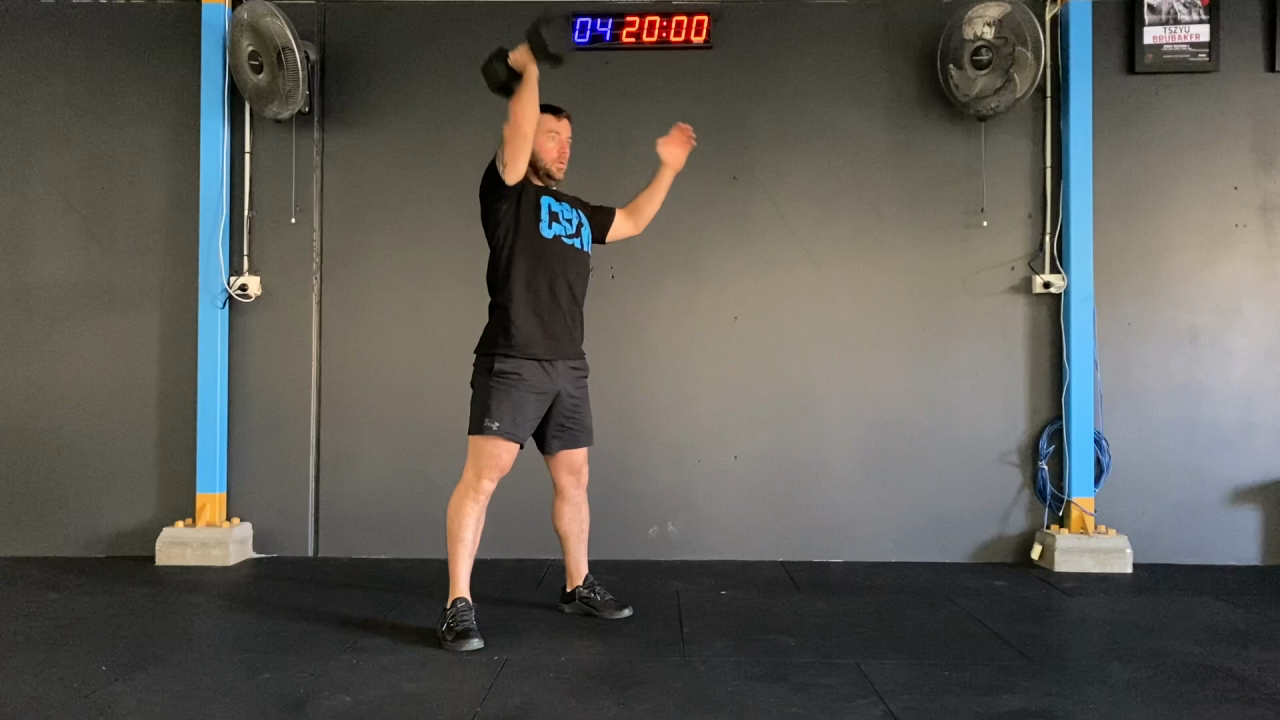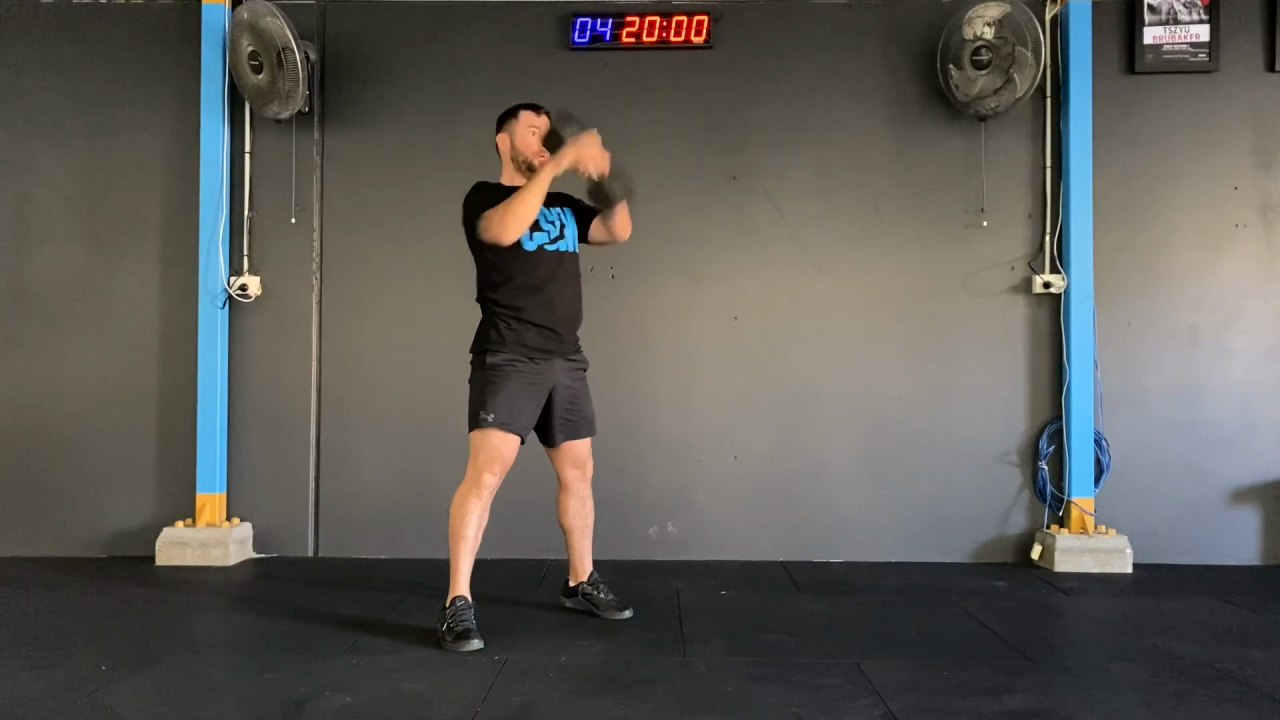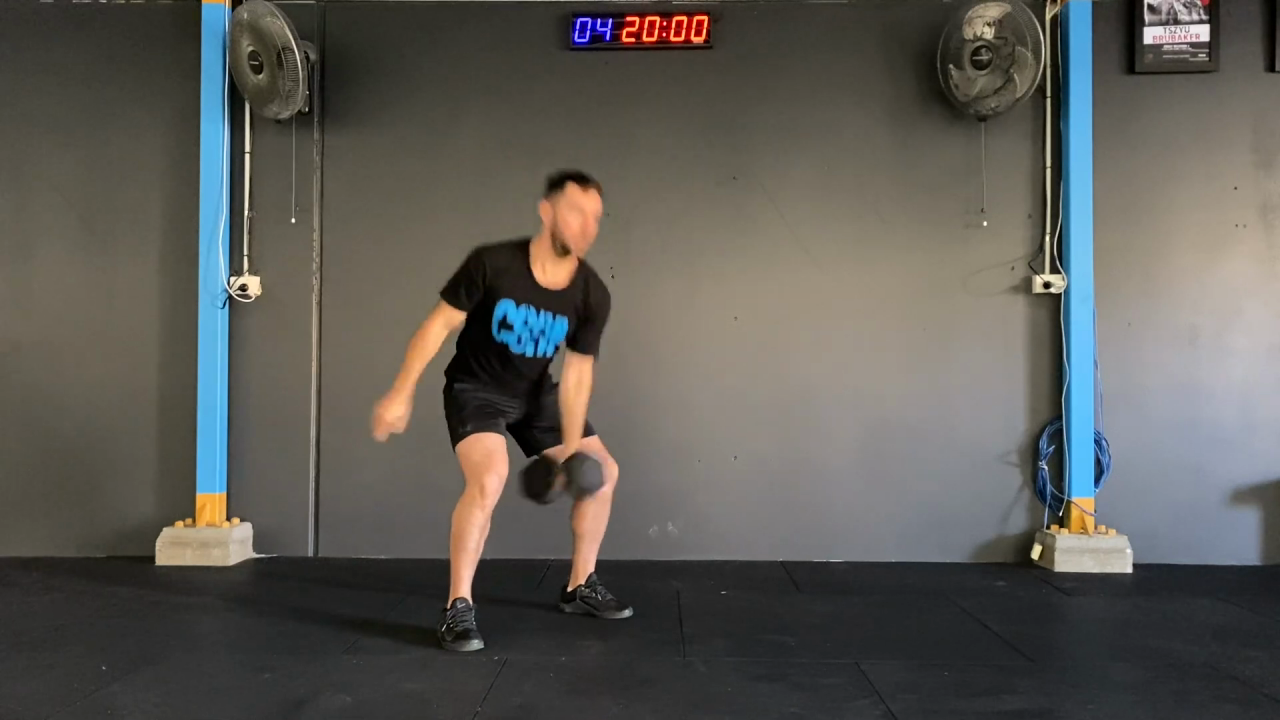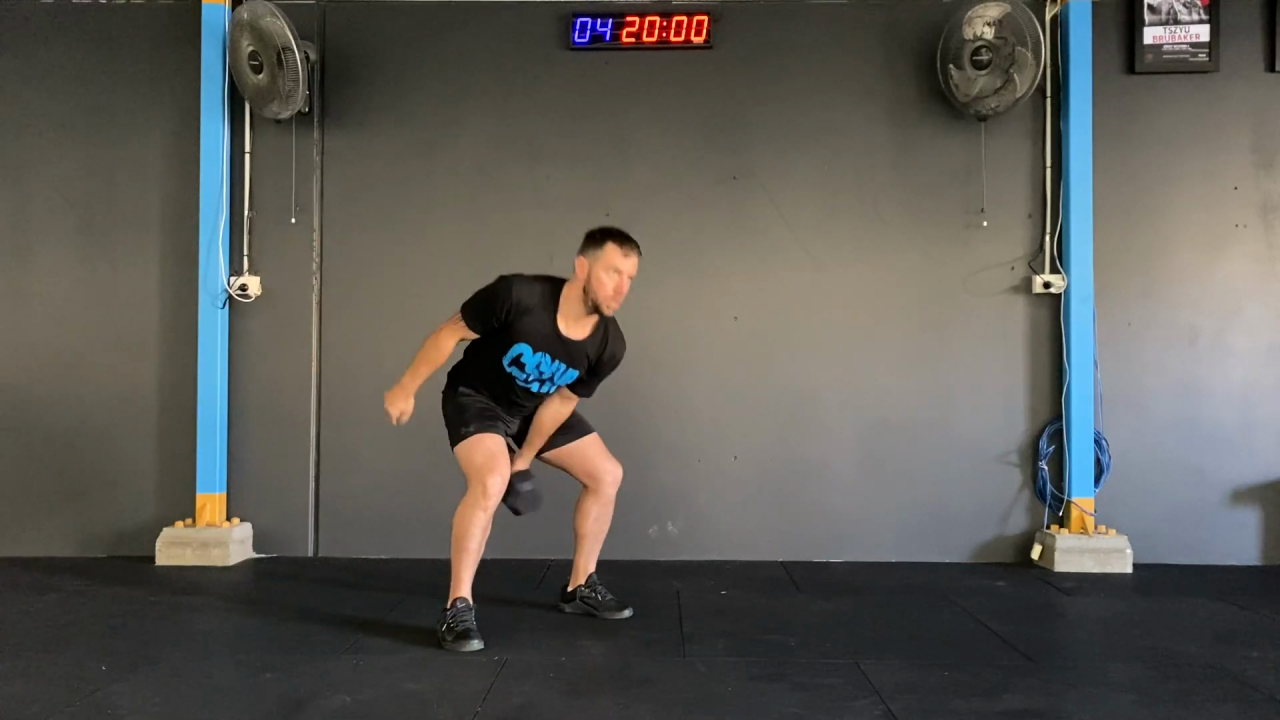
dt=0.4s
person 1, frame 1
left shoulder: (577, 211)
right shoulder: (508, 190)
left elbow: (634, 222)
right elbow: (516, 134)
left wrist: (666, 167)
right wrist: (526, 72)
left hip: (566, 366)
right hip: (512, 362)
left knee: (573, 479)
right knee: (482, 478)
left ankle: (579, 585)
right ankle: (458, 604)
person 1, frame 2
left shoulder: (564, 204)
right shoulder: (487, 196)
left elbow: (618, 230)
right elbow: (501, 232)
left wrist: (603, 177)
right wrist: (560, 163)
left hip: (565, 359)
right hip: (507, 357)
left knee: (578, 473)
right knee: (486, 474)
left ankle: (581, 583)
right ankle: (457, 603)
person 1, frame 3
left shoulder: (593, 296)
right shoulder: (494, 262)
left elbow: (577, 374)
right elbow: (439, 323)
left wrist: (571, 448)
right wrist: (401, 391)
left hip: (535, 394)
right hip: (475, 389)
left knee: (603, 474)
right knee: (489, 479)
left ankle: (581, 585)
right ankle: (458, 606)
person 1, frame 4
left shoulder: (608, 345)
right shoulder: (517, 296)
left elbow: (560, 401)
right elbow: (452, 334)
left wrist: (527, 455)
right wrist: (406, 387)
left hip: (533, 409)
right hip: (475, 397)
left knee: (606, 475)
right knee: (491, 481)
left ankle: (580, 587)
right ankle: (457, 608)
